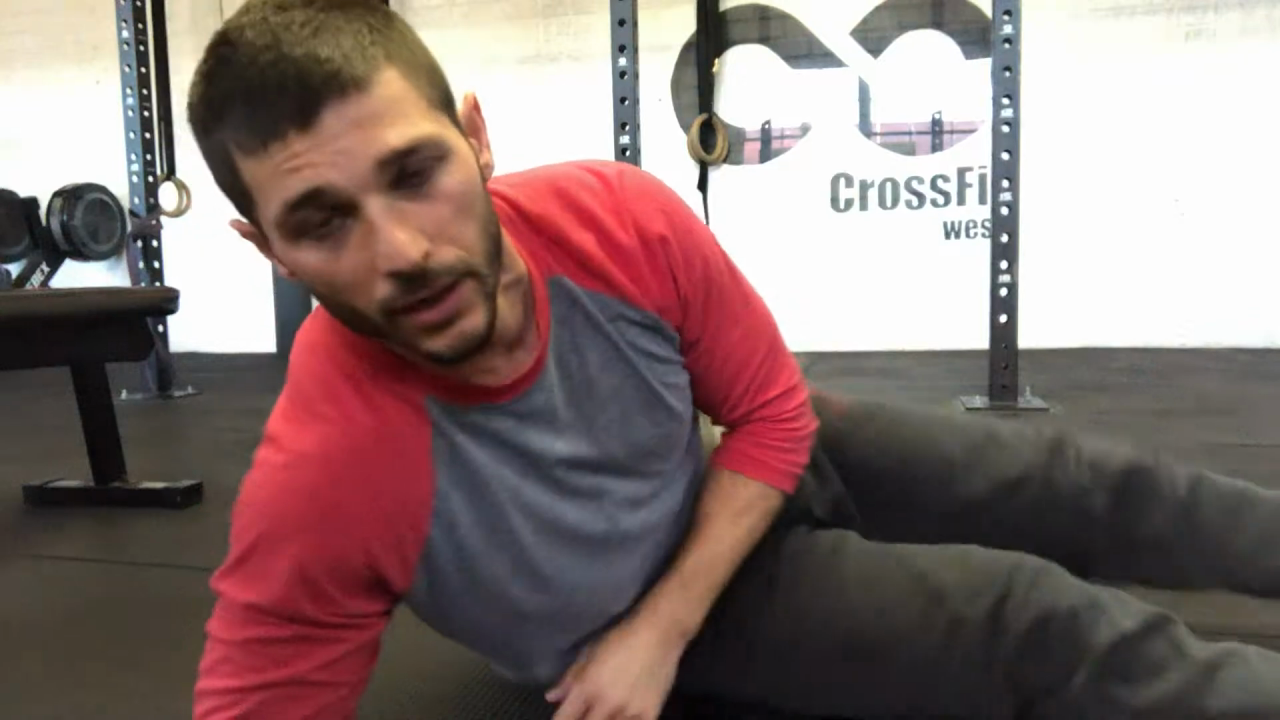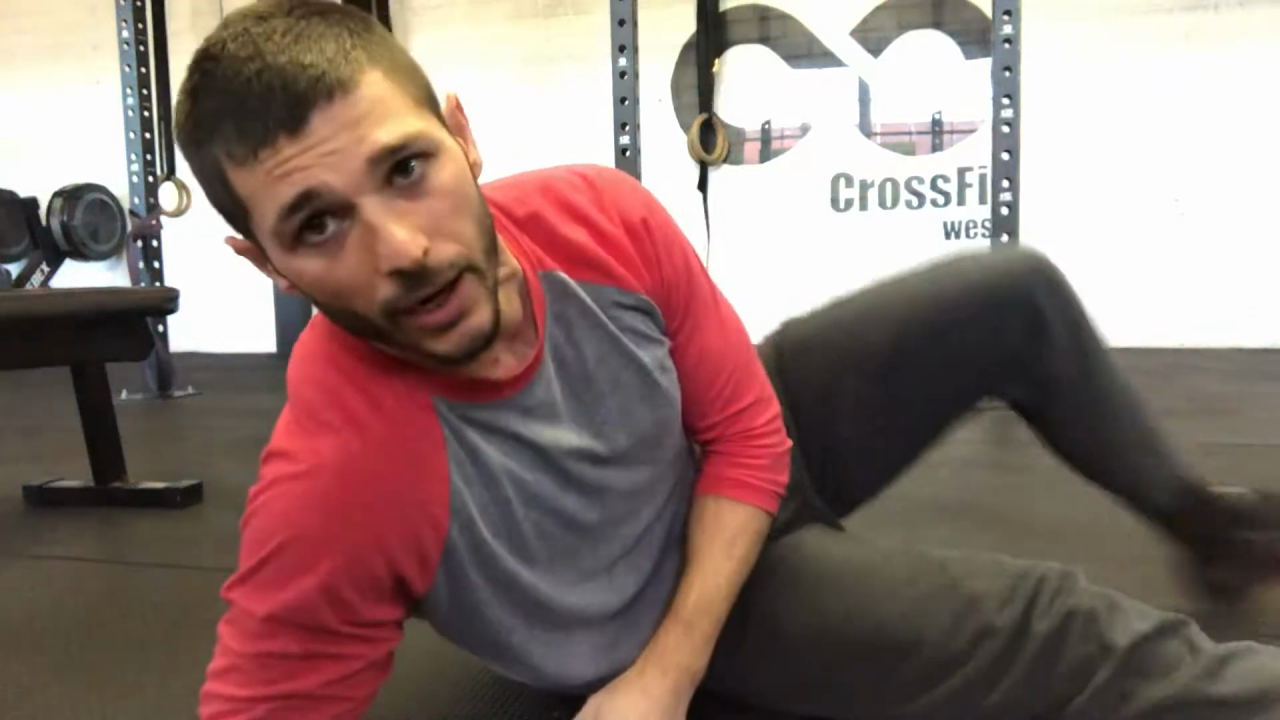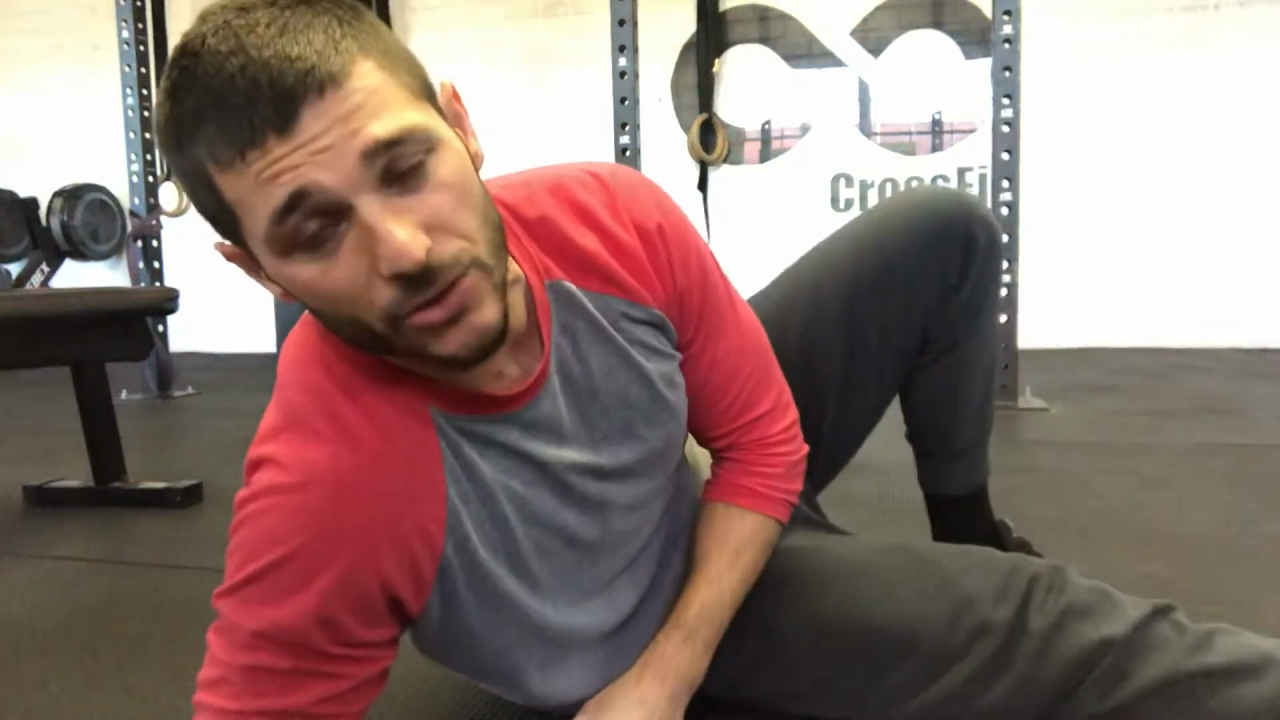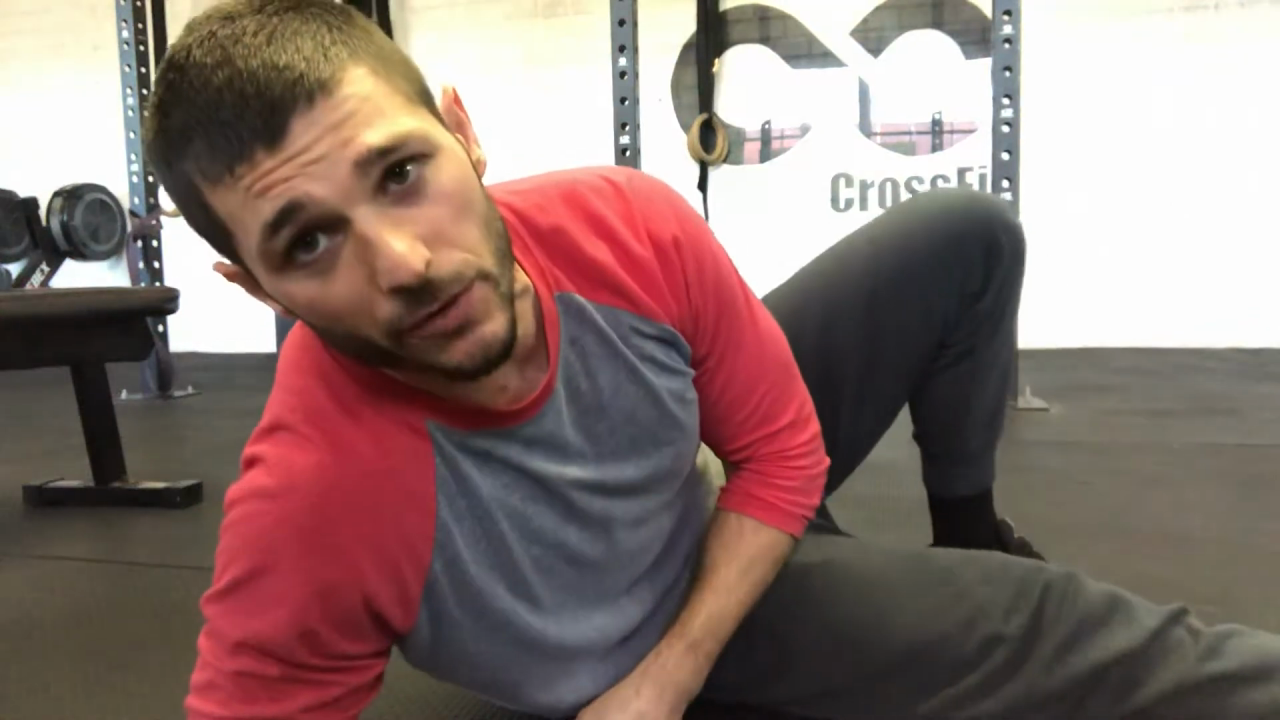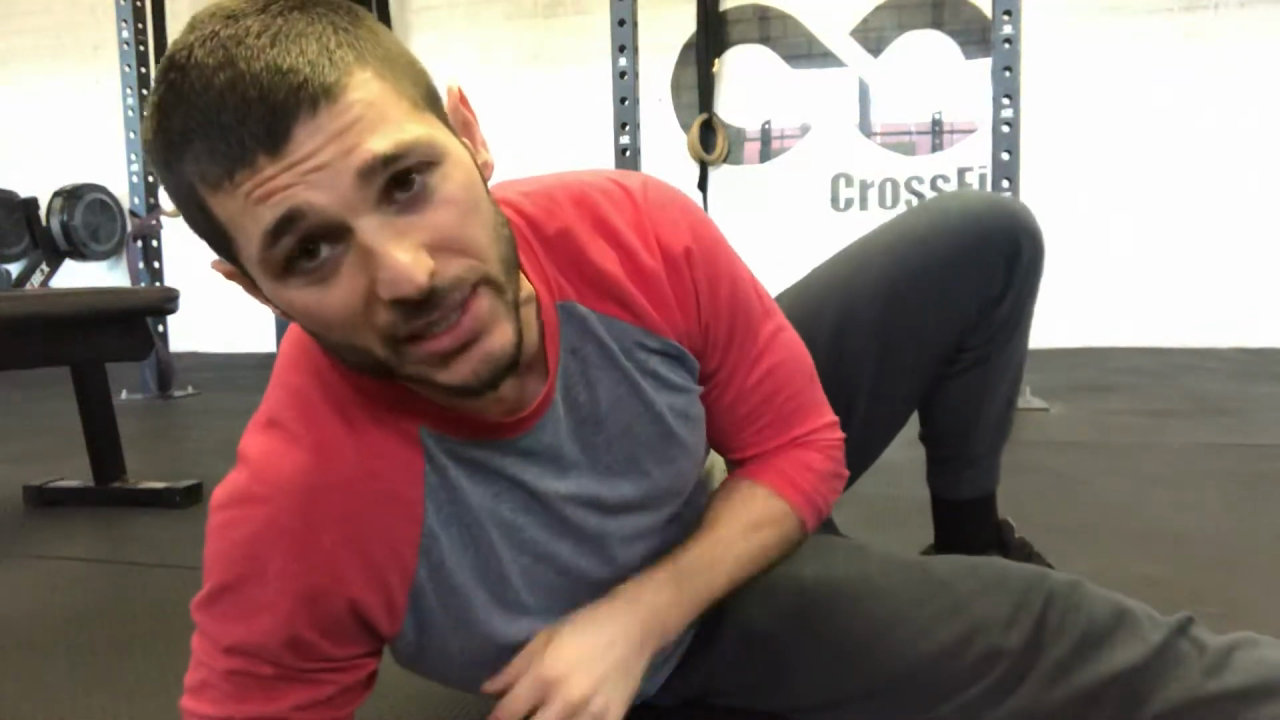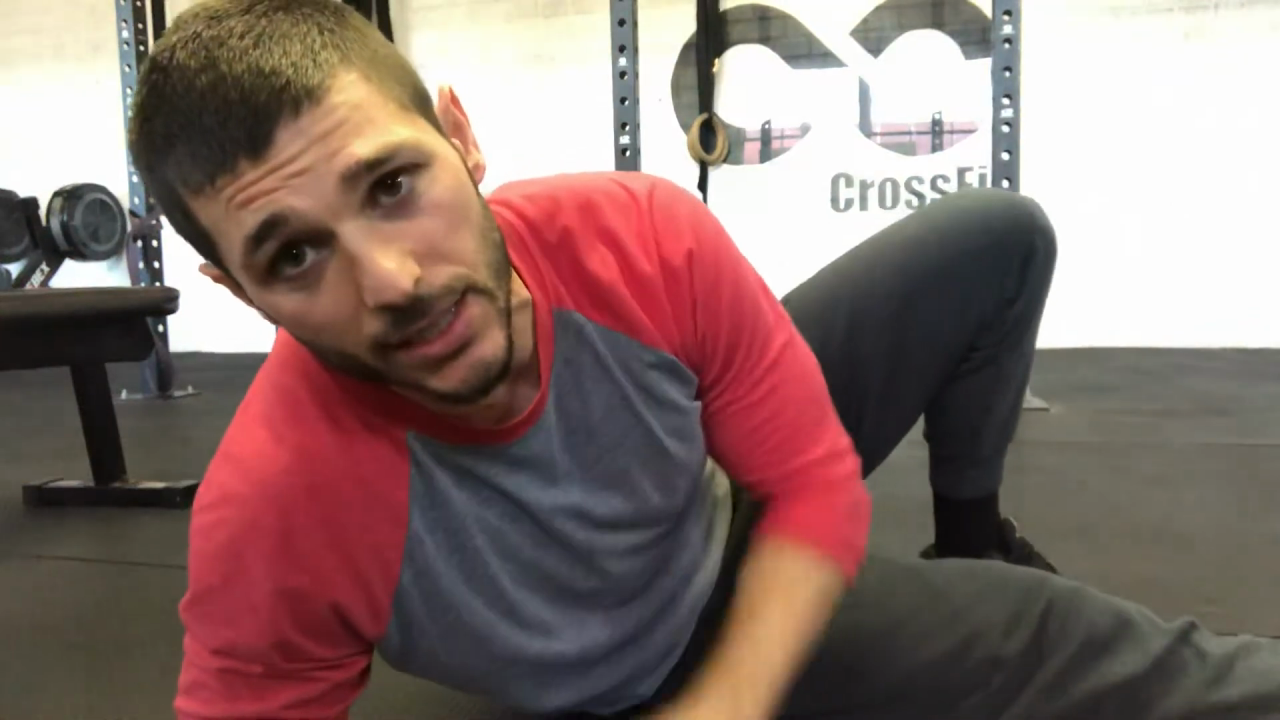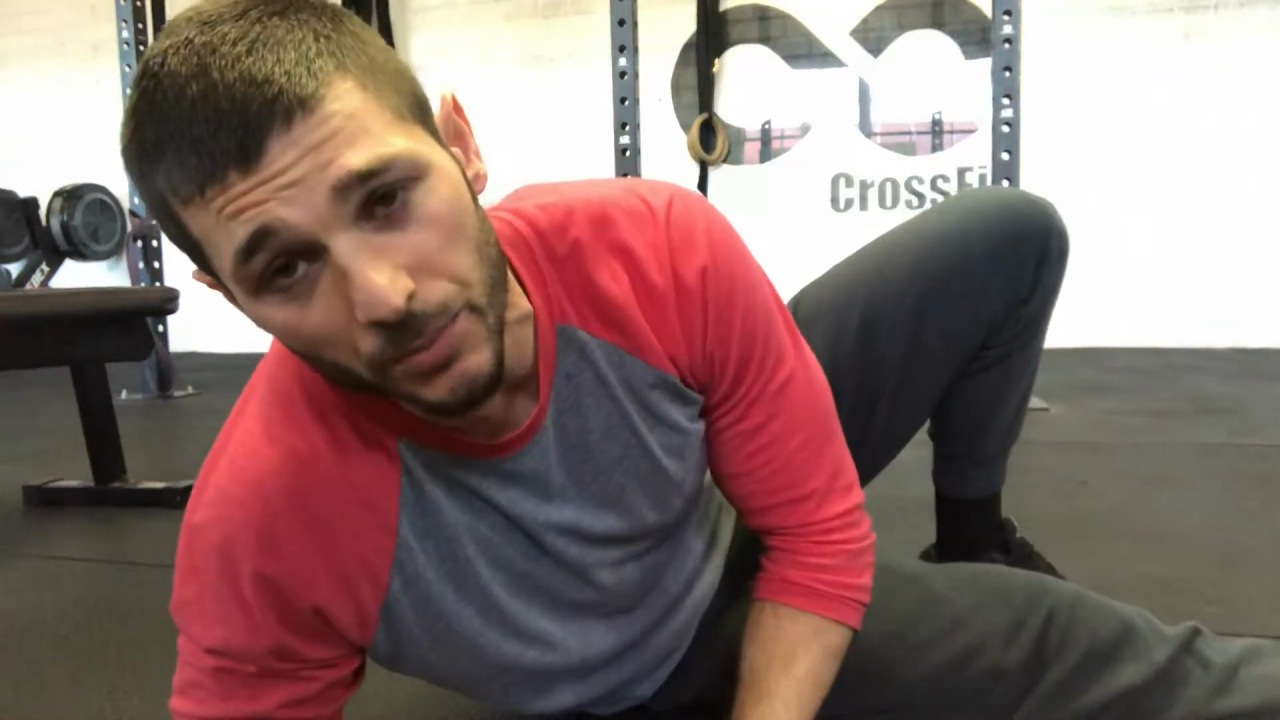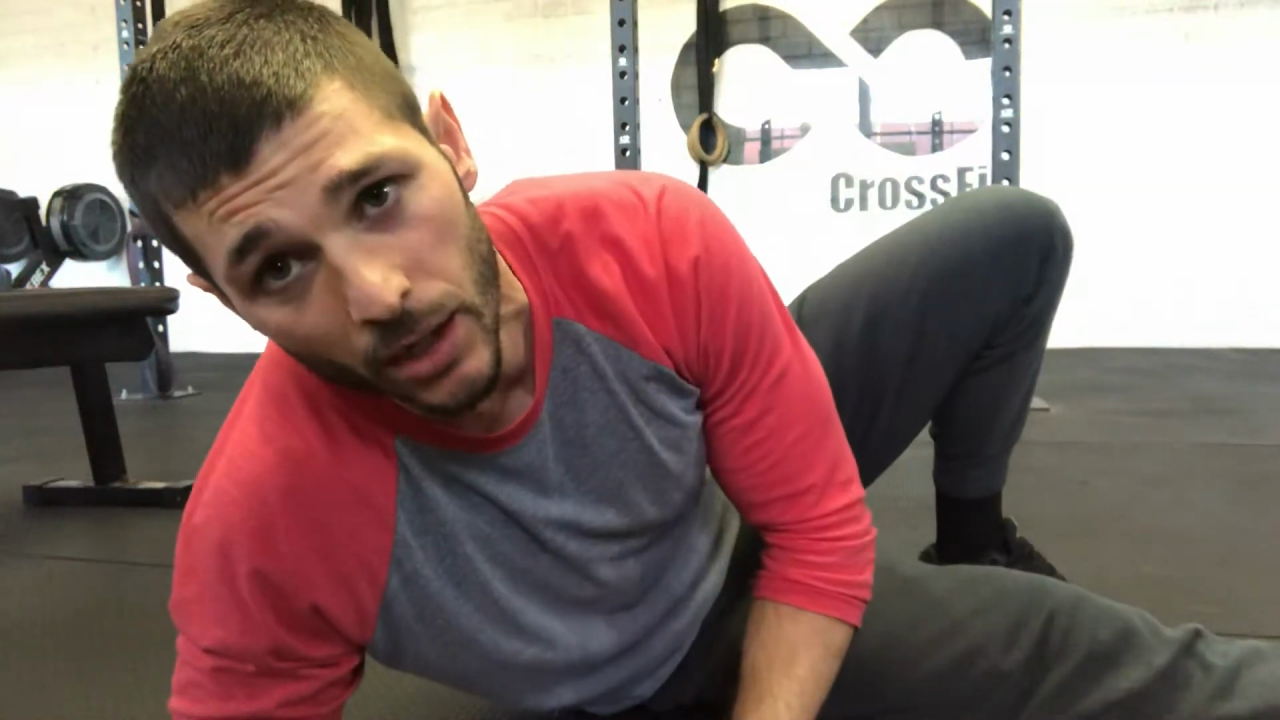
dt=0.3s
person 1, frame 1
left shoulder: (618, 216)
right shoulder: (316, 485)
left elbow: (774, 418)
left wrist: (659, 629)
left hip: (756, 467)
right hip: (687, 611)
left knee: (1087, 486)
right knee: (1037, 628)
person 1, frame 2
left shoulder: (600, 216)
right shoulder: (328, 487)
left elbow: (744, 435)
left hip: (733, 466)
right hip: (694, 608)
left knee: (1012, 293)
right knee: (1055, 632)
person 1, frame 3
left shoulder: (611, 217)
right shoulder: (313, 498)
left elbow: (761, 443)
left hip: (730, 517)
right hip: (646, 606)
left knee: (942, 233)
left ankle: (965, 529)
person 1, frame 4
left shoulder: (628, 226)
right shoulder: (303, 510)
left elbow: (783, 453)
left hip: (738, 530)
right hip: (649, 629)
left knee: (967, 237)
left ankle: (967, 536)
person 1, frame 5
left shoulder: (634, 231)
right shoulder: (291, 512)
left elbow: (801, 452)
left wrist: (645, 613)
left hip: (738, 520)
left knee: (987, 240)
left ankle: (969, 538)
person 1, frame 6
left shoulder: (642, 235)
right shoulder: (272, 517)
left elbow: (816, 482)
left hip: (746, 531)
left knee: (1001, 238)
left ankle: (971, 536)
person 1, frame 7
left shoulder: (664, 249)
right shoulder: (261, 528)
left elbow: (819, 536)
left hip: (762, 519)
left knee: (1009, 238)
left ankle: (972, 543)
person 1, frame 8
left shoulder: (654, 241)
right shoulder: (260, 526)
left elbow: (819, 530)
left hip: (761, 527)
left knee: (1014, 237)
left ankle: (975, 545)
